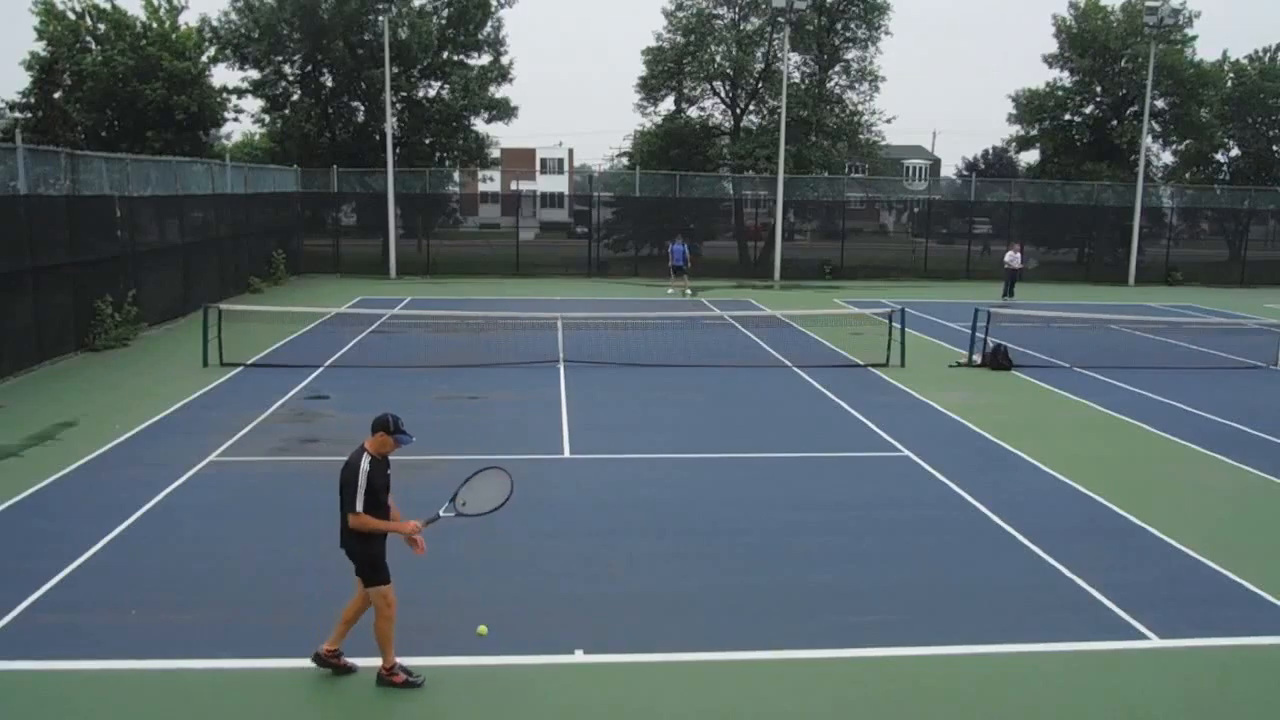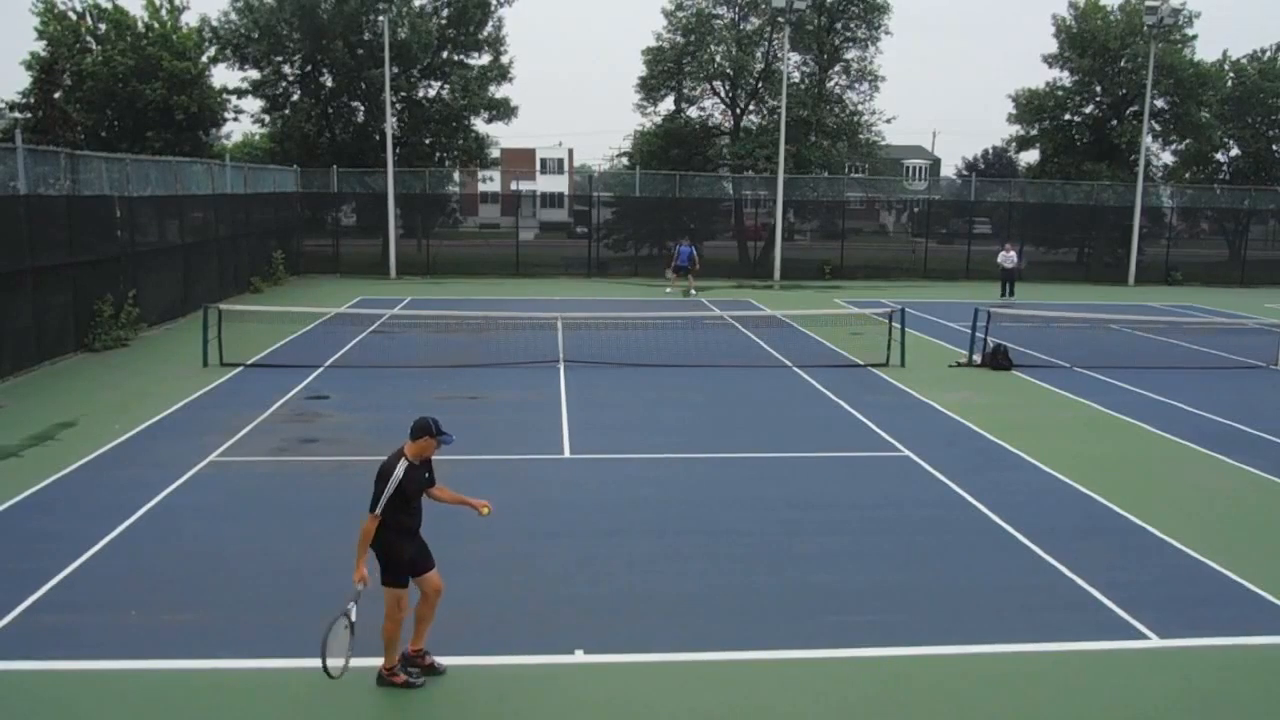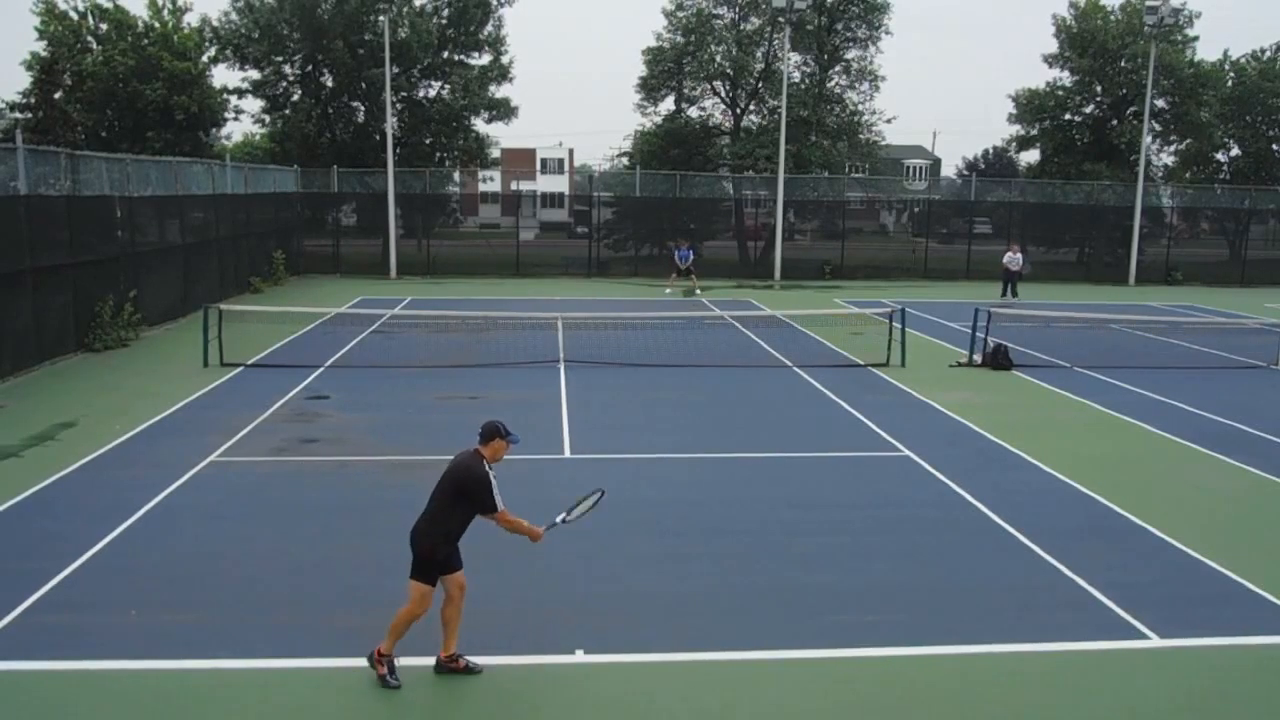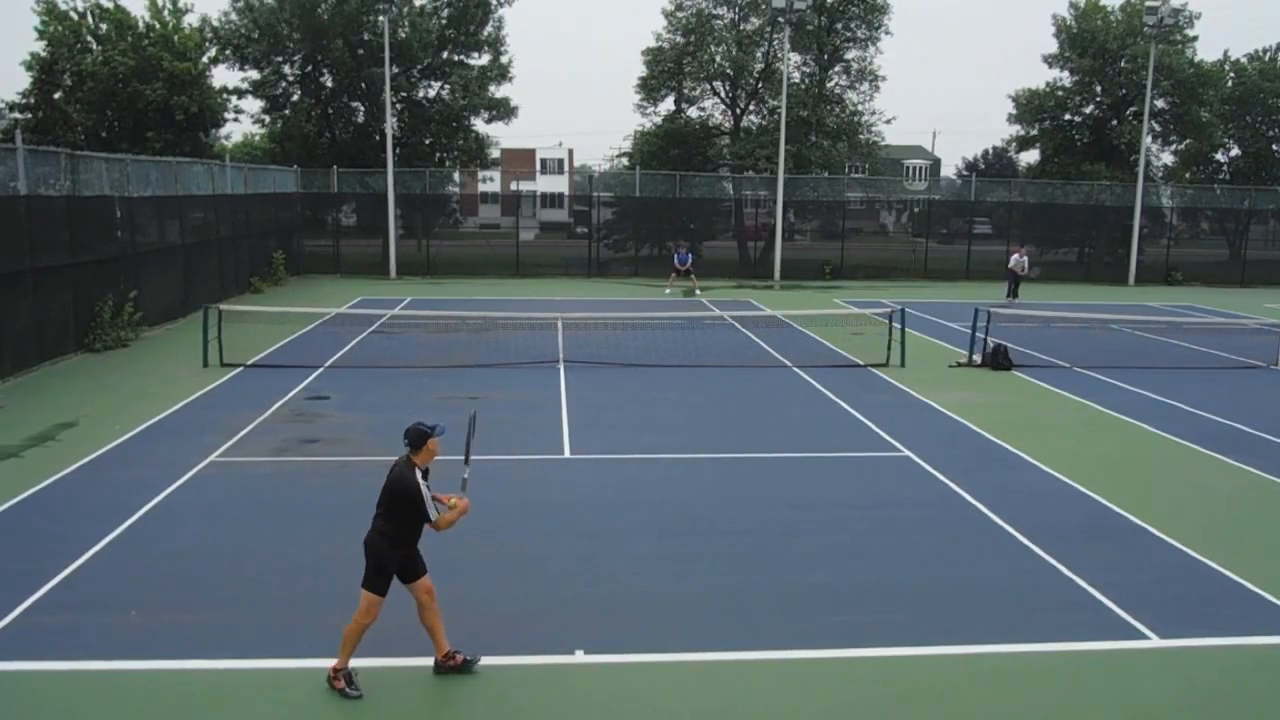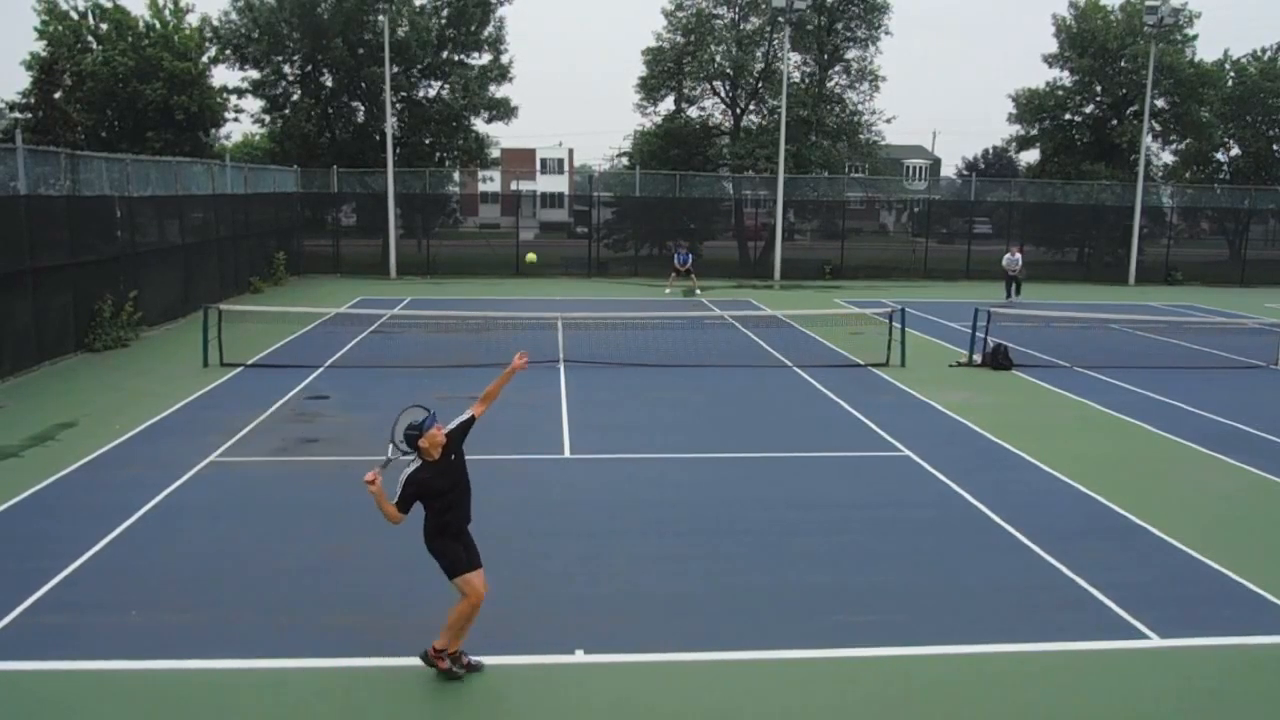
dt=1s
person 1, frame 1
left shoulder: (381, 459)
right shoulder: (359, 468)
right elbow: (355, 519)
left wrist: (407, 532)
right wrist: (398, 527)
left hip: (372, 542)
right hip: (364, 543)
left knee: (366, 597)
right knee: (386, 605)
left ankle: (329, 651)
right ankle: (388, 669)
person 1, frame 2
left shoulder: (422, 461)
right shoulder: (394, 472)
left elbow: (432, 489)
right elbow: (372, 519)
left wrist: (469, 502)
right wrist: (360, 563)
left hip: (412, 538)
right hip: (391, 545)
left knee: (434, 588)
right knee: (397, 609)
left ankle: (415, 652)
right ankle: (389, 670)
person 1, frame 3
left shoulder: (470, 459)
right shoulder: (480, 473)
left elbow: (486, 509)
right elbow: (502, 519)
left wrist: (515, 522)
right wrist: (530, 532)
left hip: (443, 538)
right hip: (429, 541)
left knee: (456, 589)
right knee: (418, 605)
left ankle: (447, 657)
right ankle: (382, 654)
person 1, frame 4
left shoulder: (409, 463)
right shoulder: (412, 482)
right elbow: (438, 524)
left wrist: (438, 498)
right wrist: (460, 509)
left hip: (403, 546)
right hip: (383, 548)
left knee: (426, 594)
right knee: (367, 614)
left ankle: (444, 656)
right ankle: (339, 670)
person 1, frame 5
left shoulder: (452, 439)
right shoulder: (414, 477)
left elbow: (482, 403)
right elbow: (395, 516)
left wrist: (510, 372)
right wrist: (377, 492)
left hip: (460, 531)
right hip: (441, 539)
left knee: (478, 592)
right knee: (475, 595)
left ankle: (453, 652)
right ankle: (437, 651)
